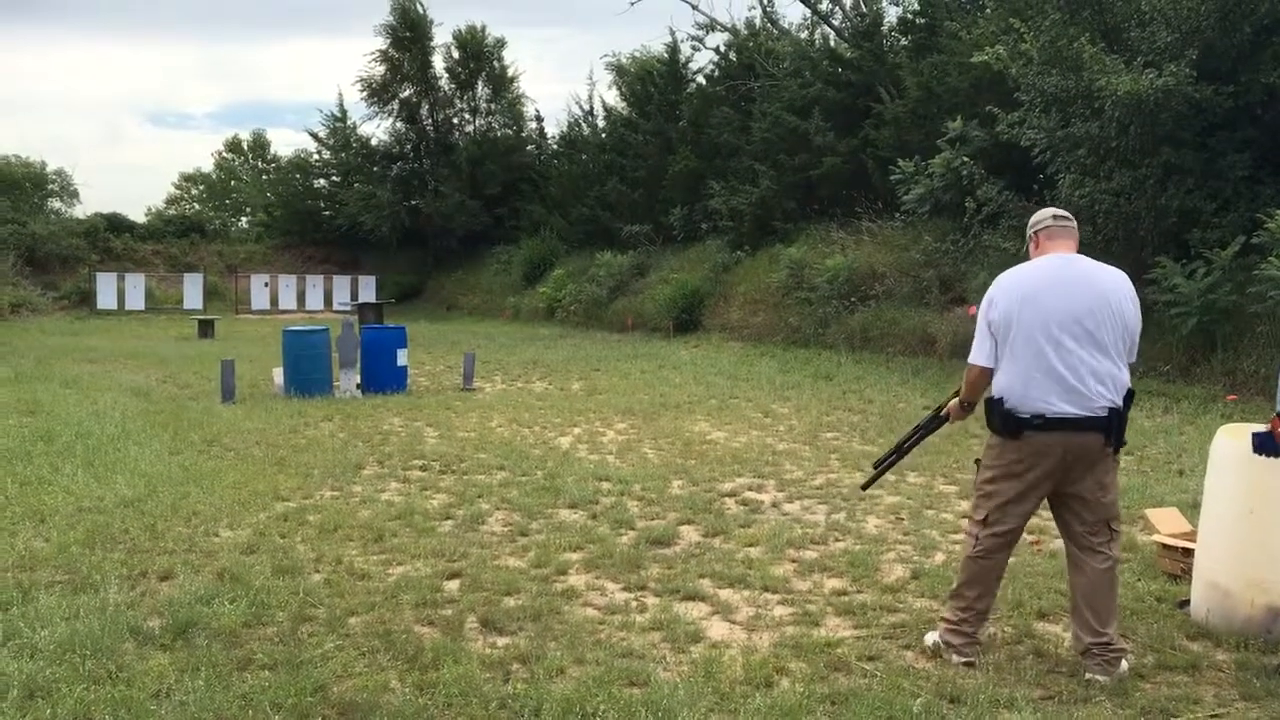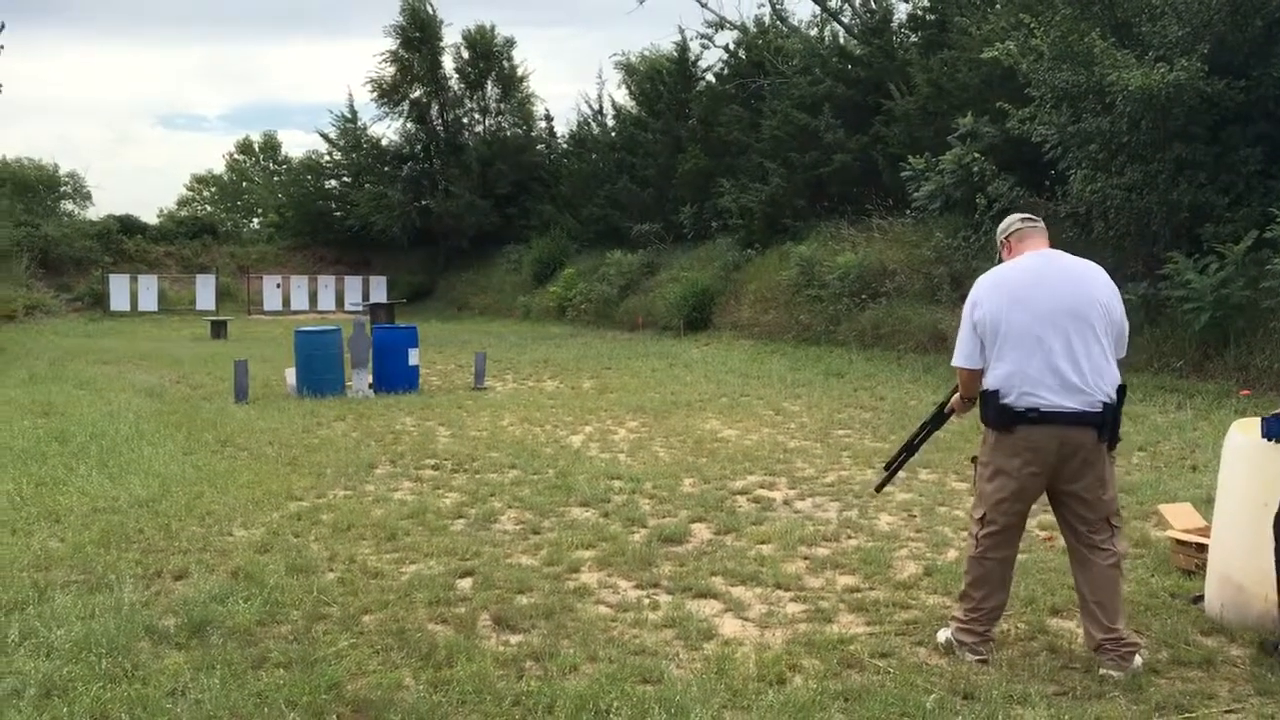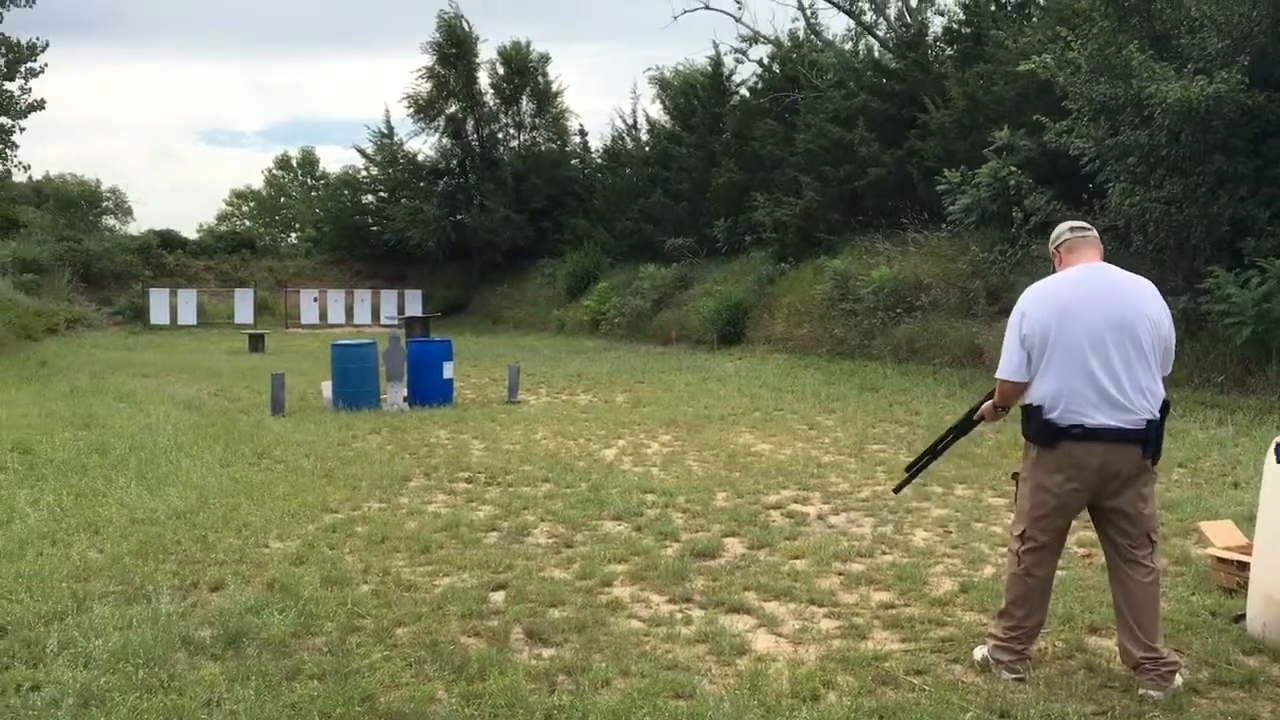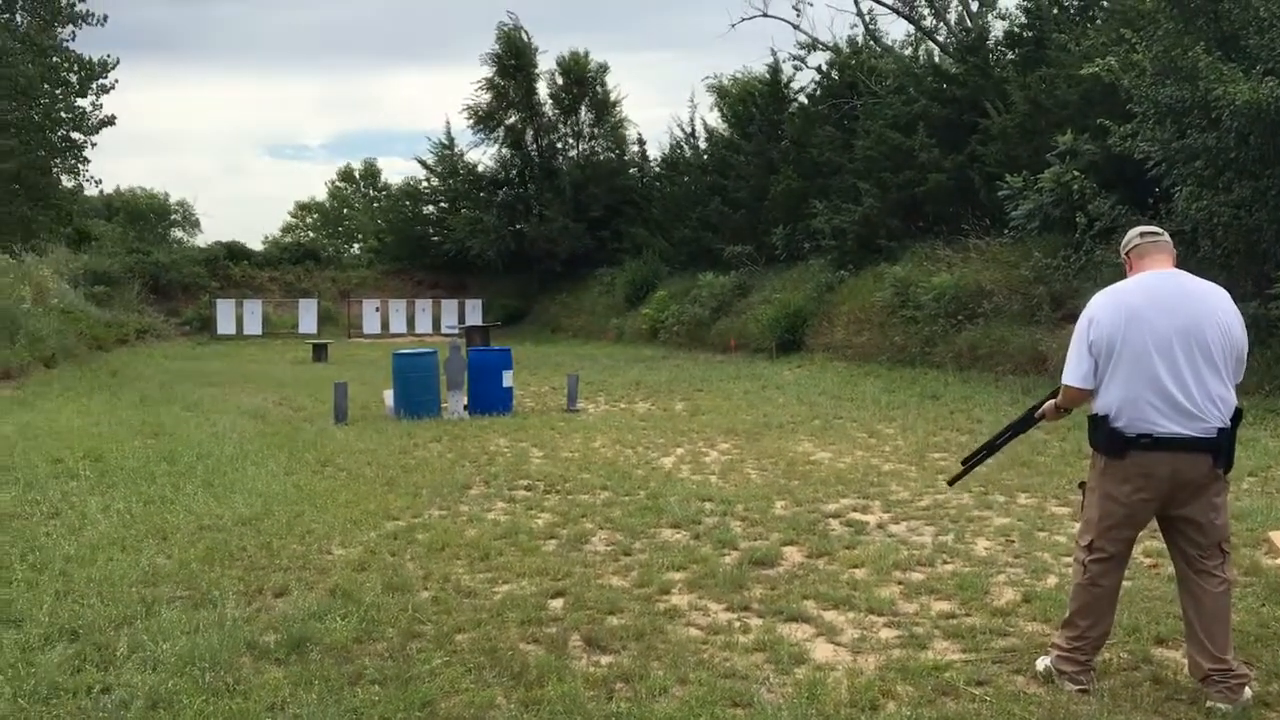
dt=0.4s
person 1, frame 1
left shoulder: (1009, 283)
right shoulder: (1117, 283)
left elbow: (980, 366)
right elbow: (1126, 356)
left wrist: (965, 403)
left hip: (1022, 434)
right hip: (1094, 435)
left knee: (987, 536)
right knee: (1094, 544)
left ankle: (959, 636)
right ankle: (1102, 654)
person 1, frame 2
left shoulder: (991, 284)
right shoulder: (1096, 277)
left elbow: (969, 368)
right elbow: (1117, 350)
left wrist: (964, 399)
left hip: (1017, 430)
right hip: (1087, 429)
left knee: (992, 534)
right knee: (1096, 539)
left ankle: (971, 634)
right ankle: (1114, 649)
person 1, frame 3
left shoulder: (1038, 296)
right shoulder: (1147, 293)
left elbow: (1012, 382)
right elbow: (1163, 368)
left wrist: (996, 407)
left hip: (1059, 445)
right hip: (1131, 446)
left knee: (1032, 551)
right knee: (1136, 556)
left ankle: (1008, 652)
right ankle: (1153, 668)
person 1, frame 4
left shoulder: (1106, 303)
right shoulder: (1219, 300)
left elbow: (1077, 389)
right elbow: (1234, 377)
left wrist: (1058, 406)
left hip: (1128, 455)
right hip: (1202, 455)
left knee: (1099, 560)
right knee: (1207, 567)
left ankle: (1072, 663)
right ankle: (1223, 680)
